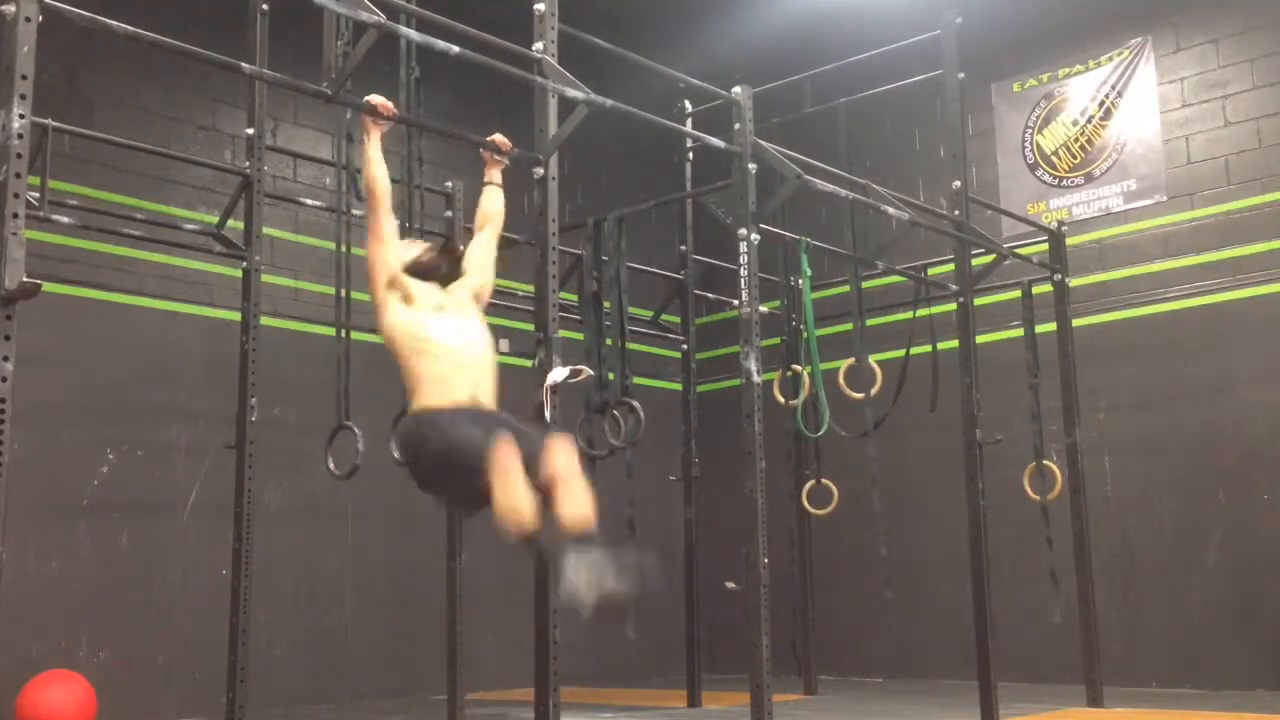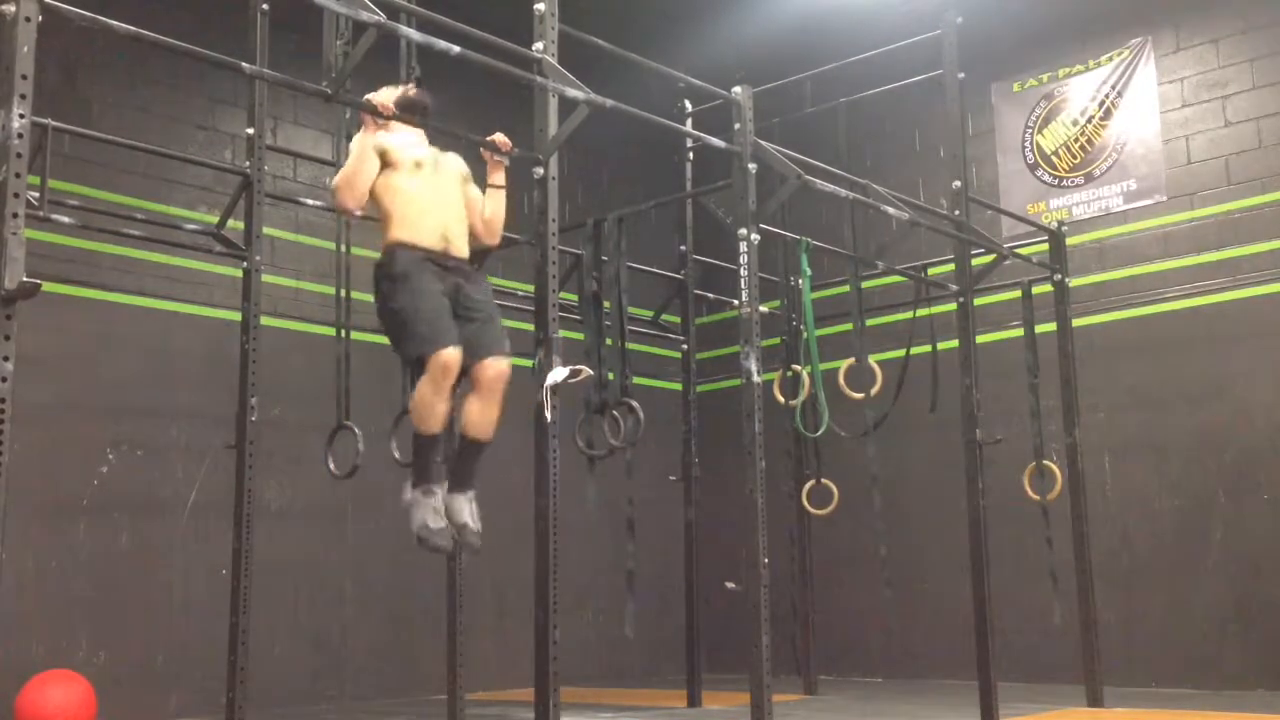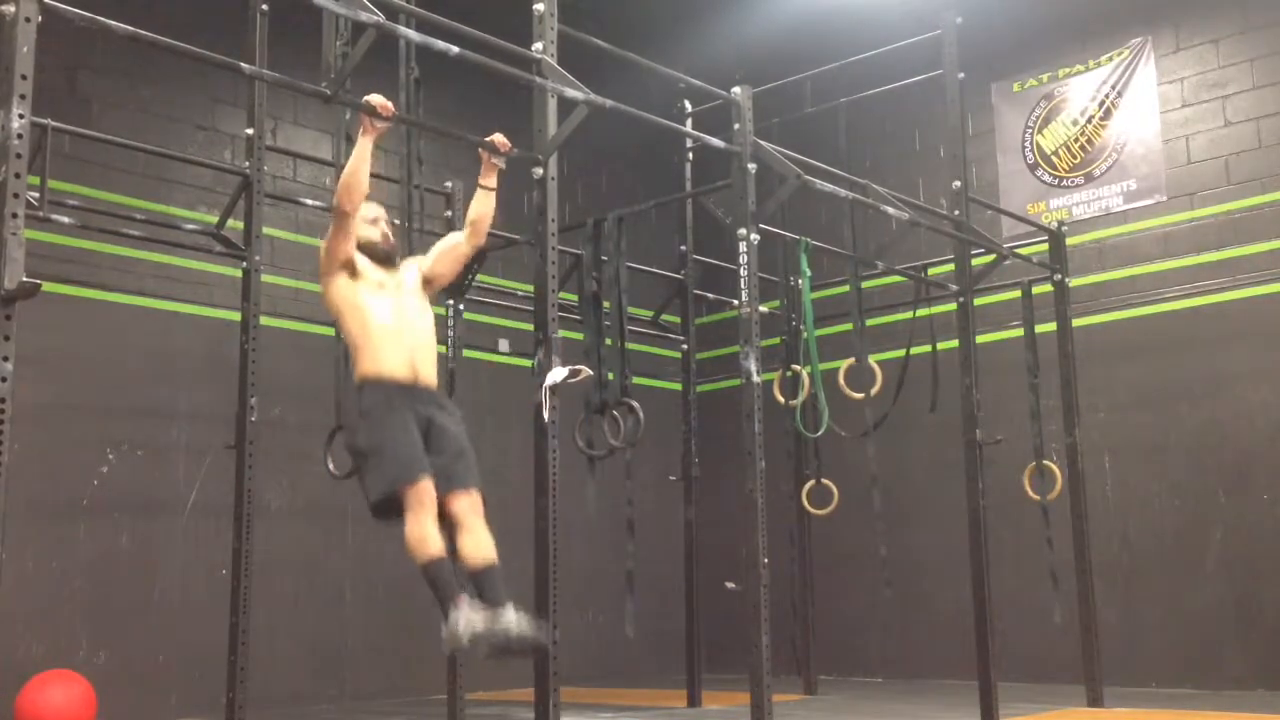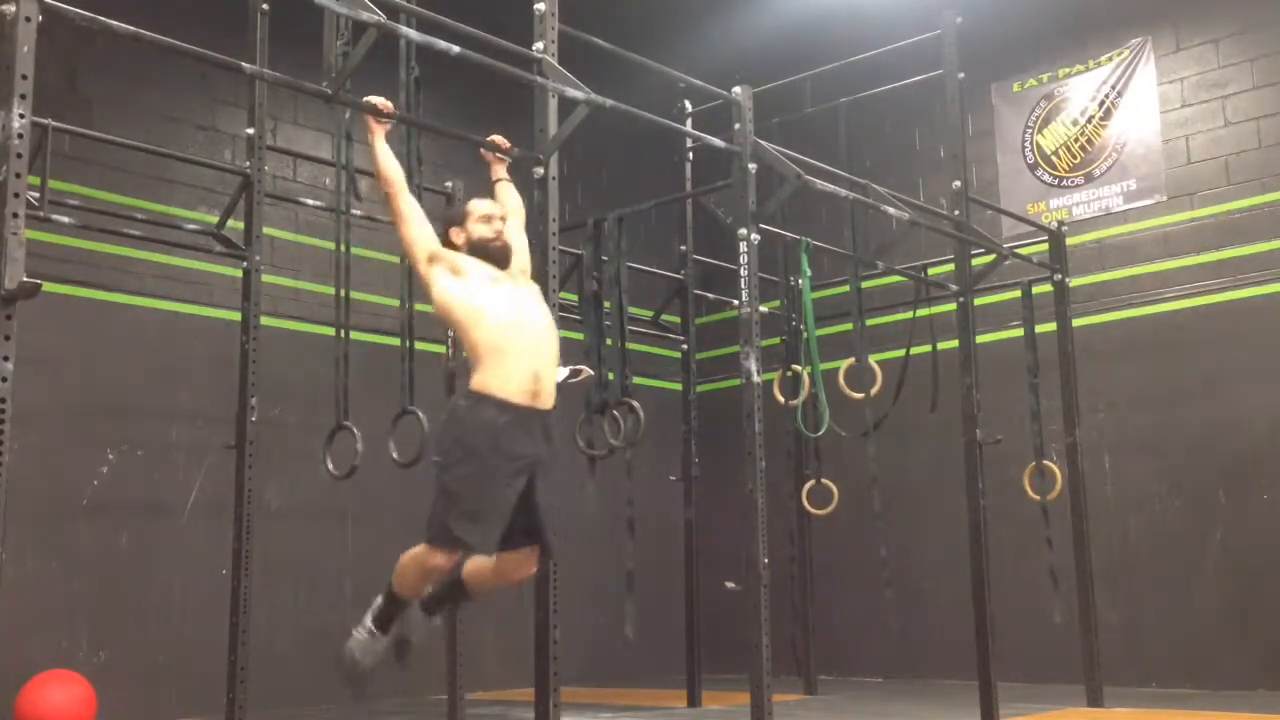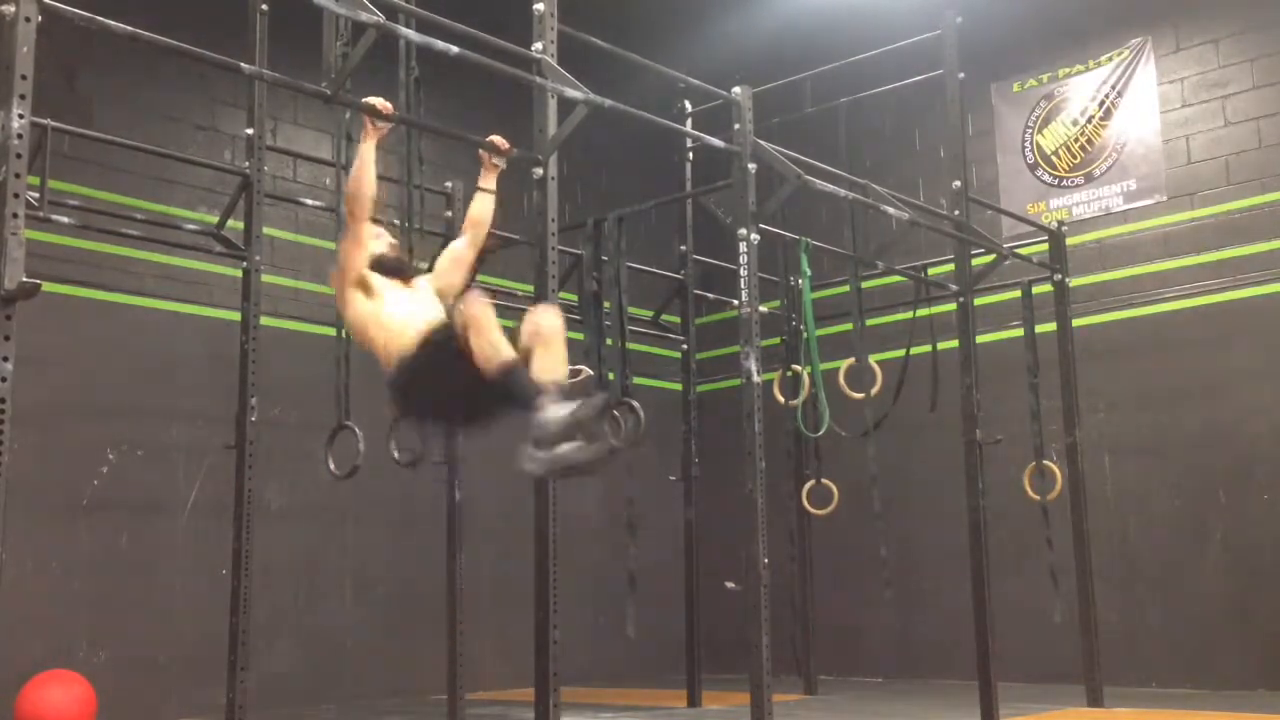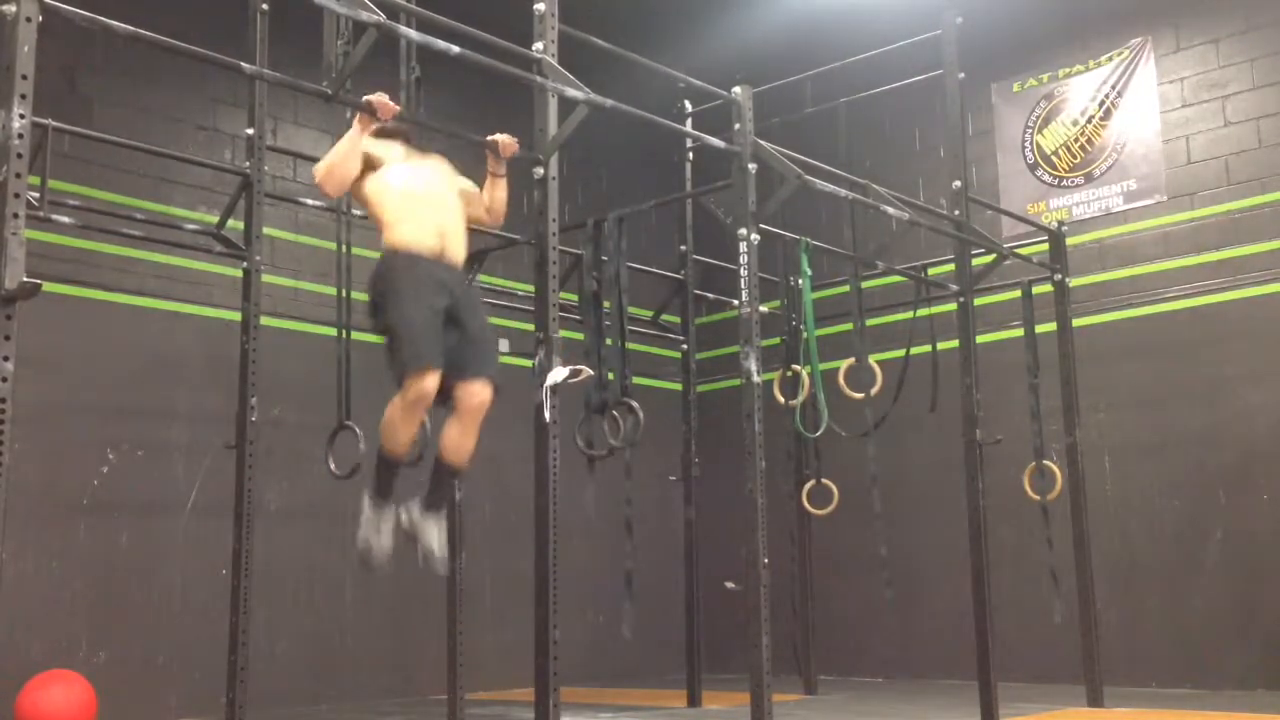
dt=0.5s
person 1, frame 1
left shoulder: (467, 299)
right shoulder: (396, 296)
left elbow: (485, 234)
right elbow: (380, 210)
left wrist: (493, 169)
right wrist: (373, 136)
left hip: (484, 422)
right hip: (437, 430)
left knee: (561, 460)
right knee: (503, 456)
person 1, frame 2
left shoulder: (453, 163)
right shoulder: (379, 144)
left elbow: (489, 233)
right elbow: (347, 199)
left wrist: (496, 172)
right wrist: (370, 127)
left hip: (462, 274)
right hip: (409, 269)
left knee: (494, 371)
right knee: (444, 360)
left ankle: (460, 487)
right ankle: (424, 484)
person 1, frame 3
left shoulder: (417, 273)
right shoulder: (343, 271)
left elbow: (474, 233)
right elbow: (345, 206)
left wrist: (488, 174)
right wrist: (367, 138)
left hip: (432, 401)
right hip: (381, 400)
left knee: (468, 506)
right knee: (421, 498)
left ankle: (499, 615)
right ankle: (457, 613)
person 1, frame 4
left shoulder: (518, 274)
right shoulder: (443, 267)
left elbow: (518, 214)
right elbow: (400, 196)
left wrist: (499, 168)
right wrist: (378, 135)
left hip: (537, 429)
right hip: (485, 421)
left knee: (522, 559)
right knee: (443, 553)
left ankle: (429, 608)
right ankle: (381, 620)
person 1, frame 5
left shoulder: (426, 284)
right shoulder: (357, 286)
left elbow: (474, 234)
right elbow: (357, 210)
left wrist: (489, 174)
right wrist: (371, 136)
left hip: (469, 384)
right hip: (418, 381)
left knee: (545, 320)
right knee: (473, 304)
left ankle: (548, 440)
right ankle: (547, 412)
person 1, frame 6
left shoulder: (440, 168)
right shoulder: (368, 154)
left elbow: (493, 214)
right elbow: (328, 182)
left wrist: (498, 168)
right wrist: (360, 126)
left hip: (457, 282)
right hip: (407, 275)
left knee: (475, 397)
right knee: (420, 387)
left ankle: (430, 509)
right ankle: (379, 498)
